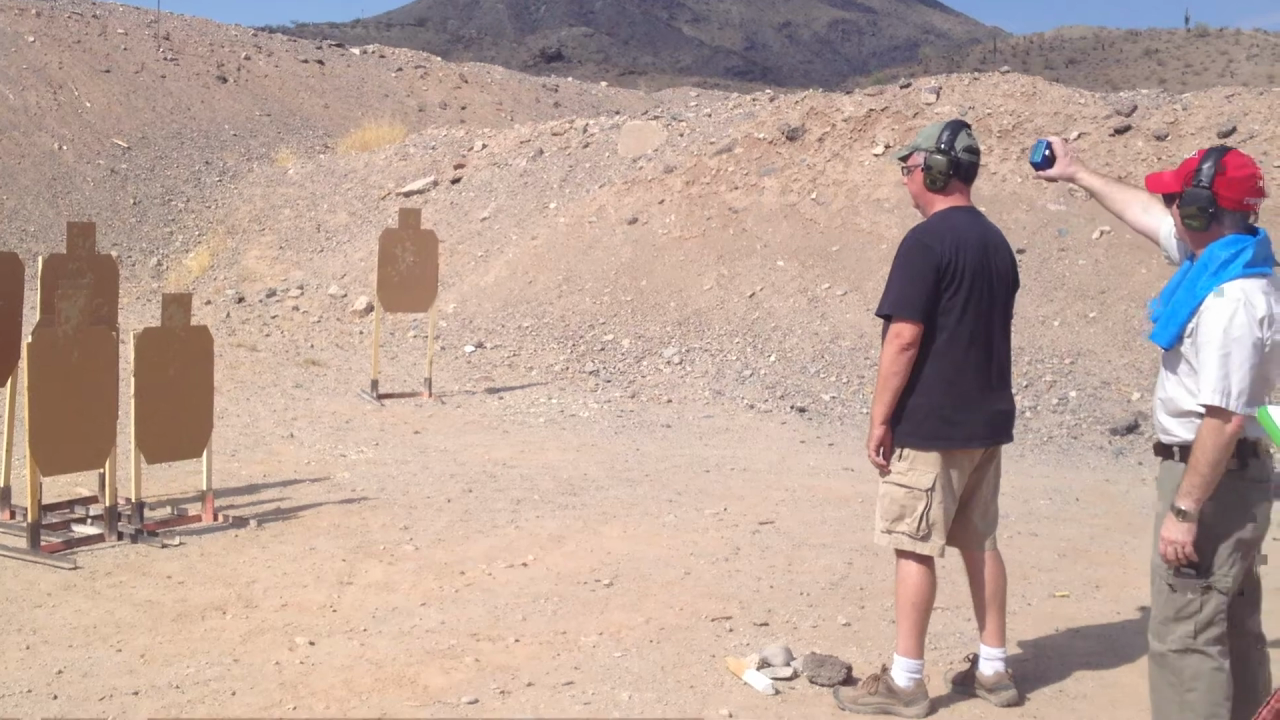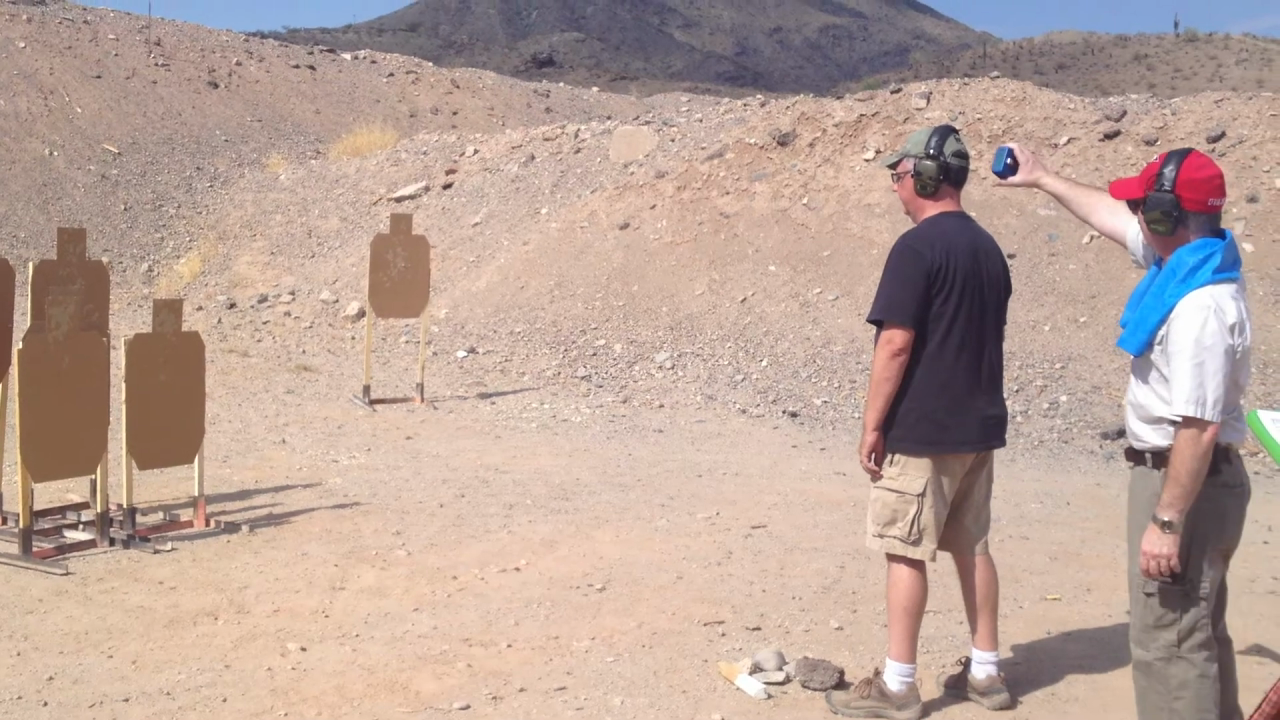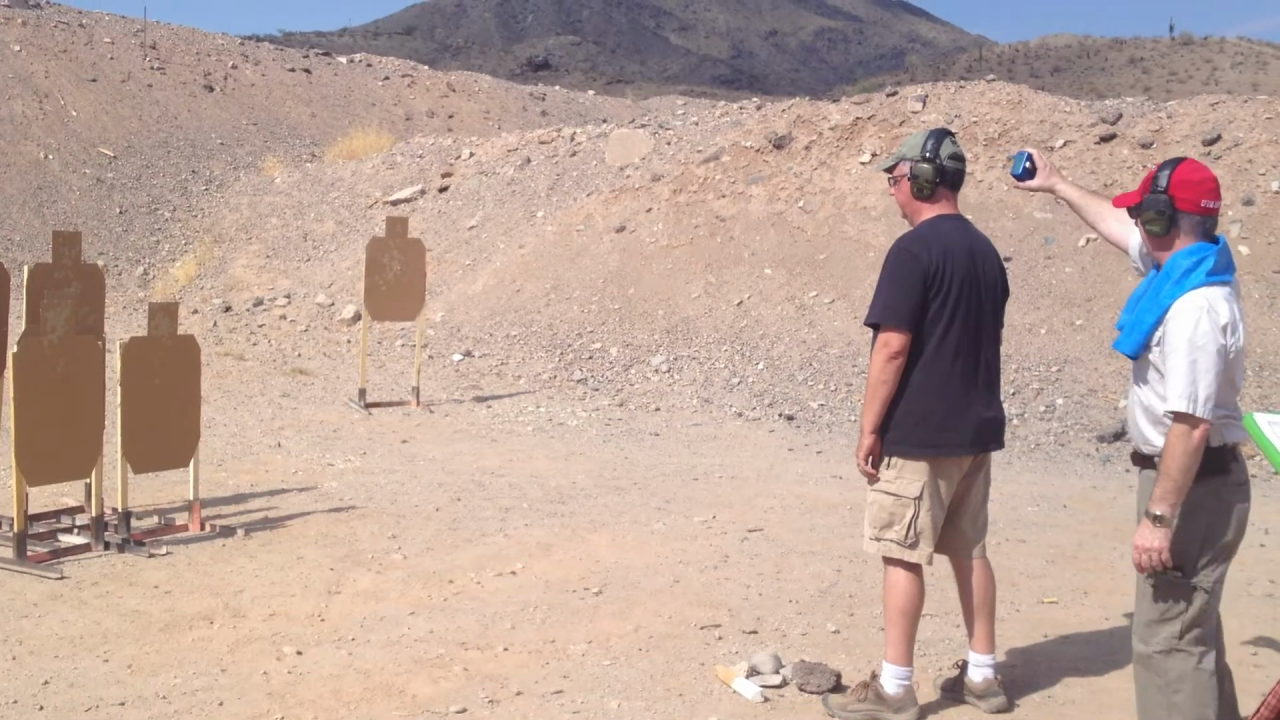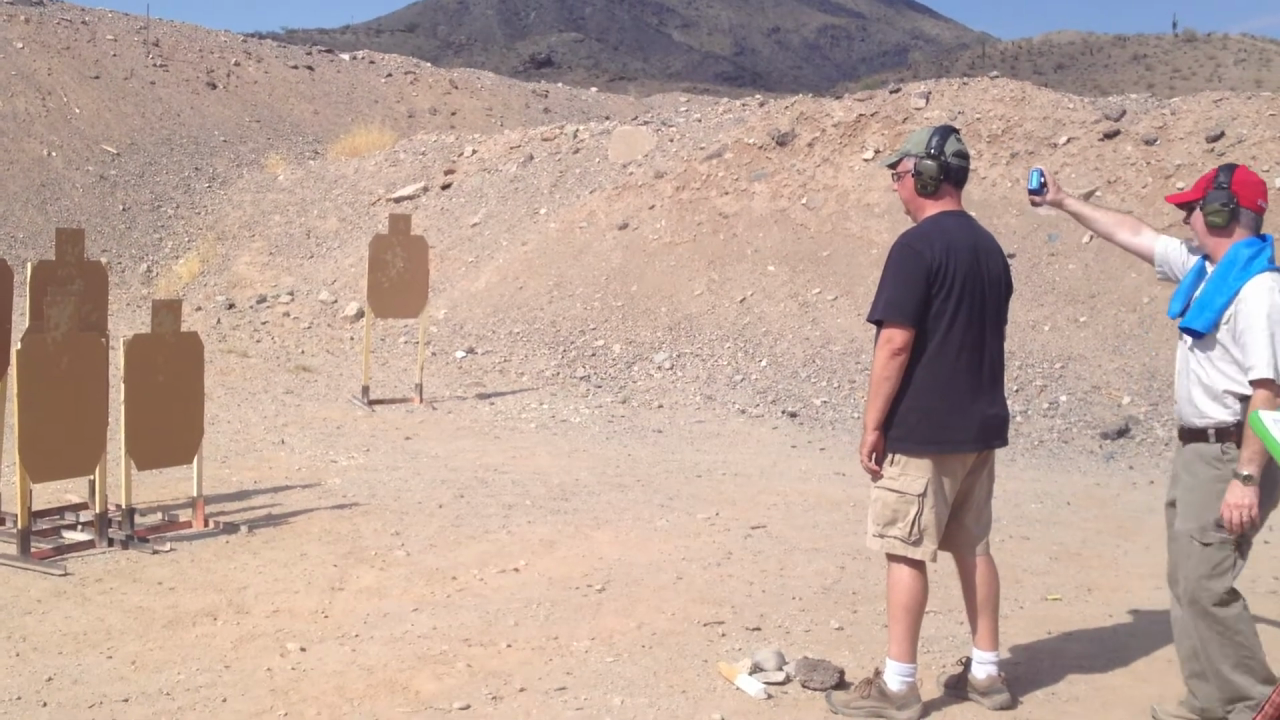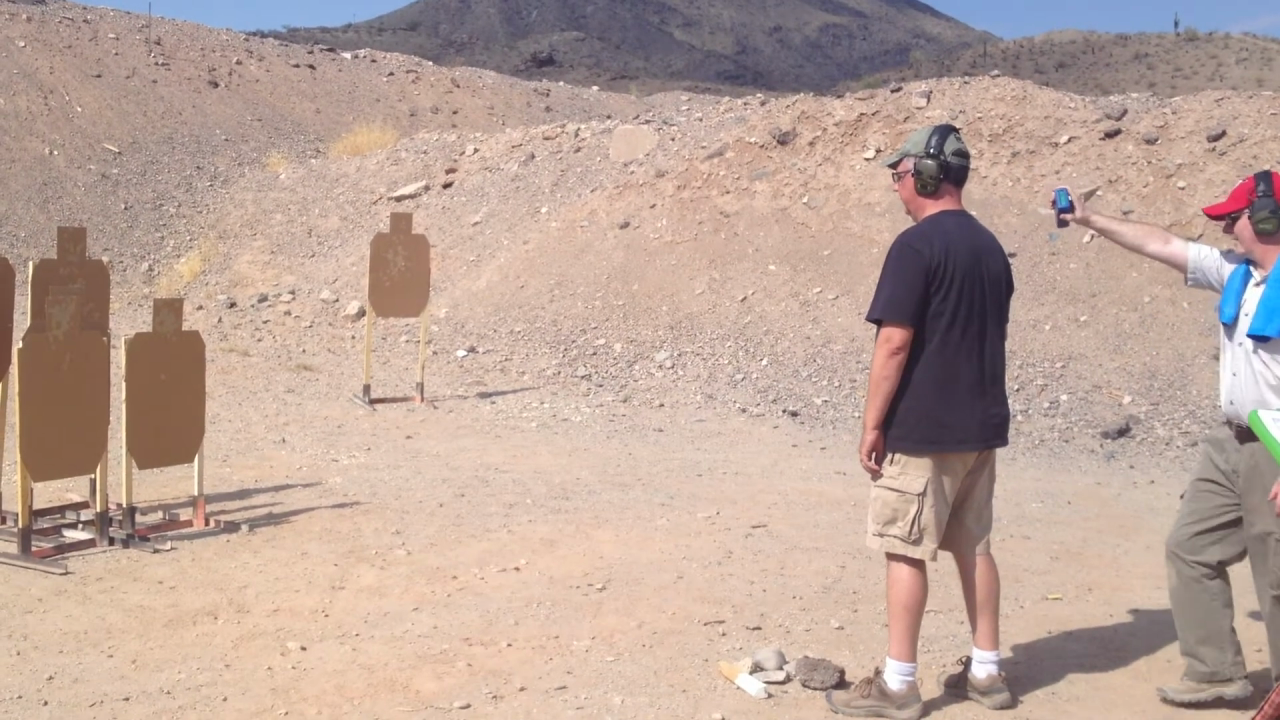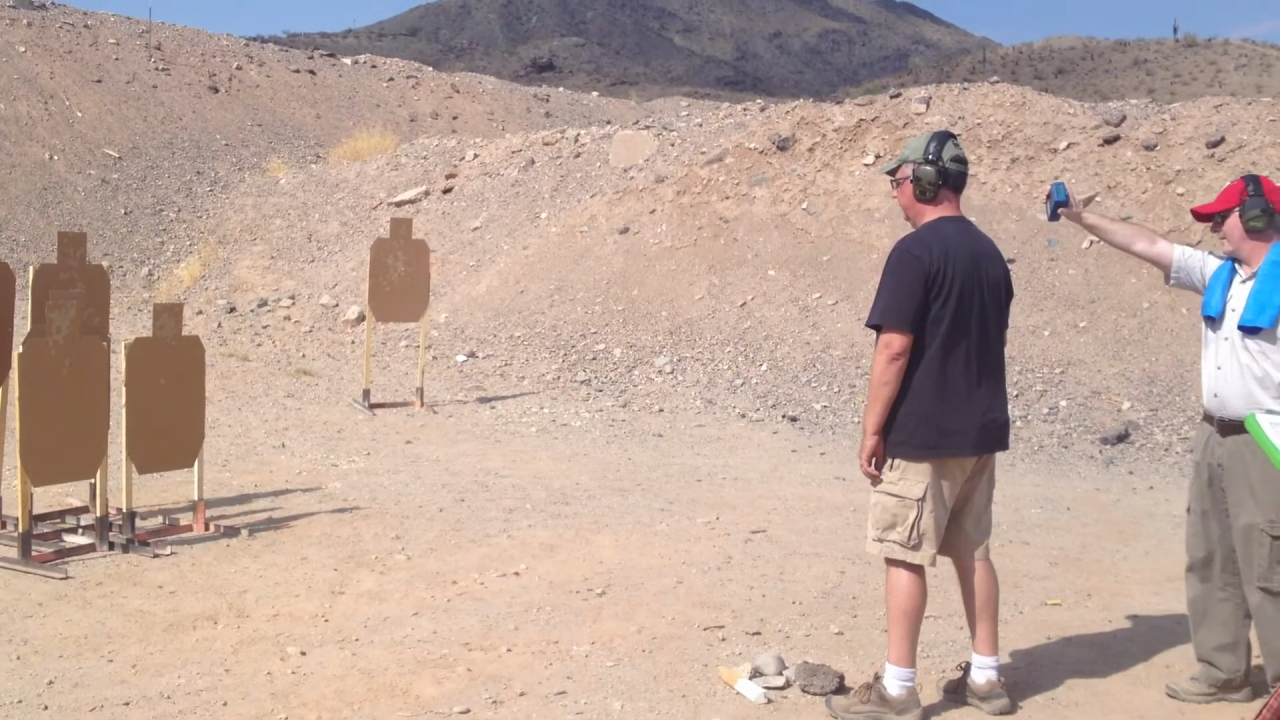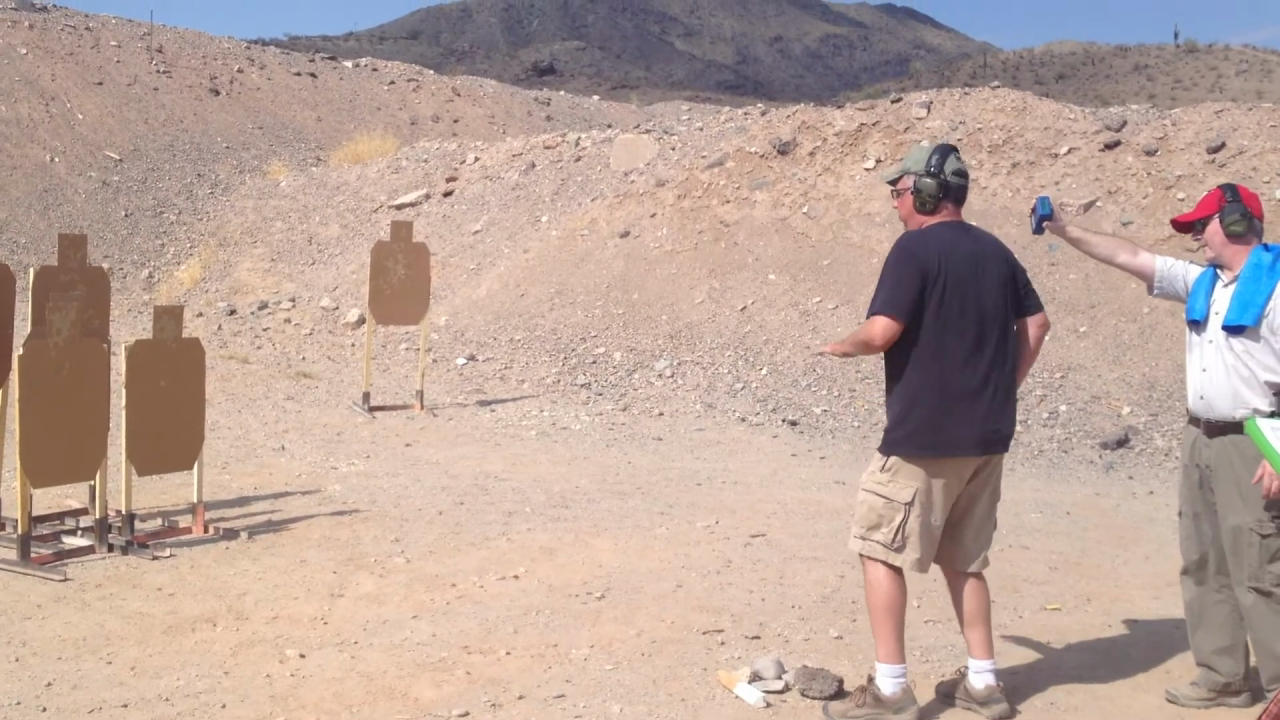
dt=0.5s
person 1, frame 1
left shoulder: (927, 241)
right shoulder: (996, 242)
left elbow: (904, 338)
left wrist: (880, 419)
left hip: (929, 426)
right hip: (986, 420)
left knee: (913, 548)
right knee: (979, 541)
right ankle: (992, 668)
person 1, frame 2
left shoulder: (917, 247)
right shoulder: (988, 247)
left elbow: (896, 344)
left wrist: (872, 426)
left hip: (921, 430)
right hip: (978, 427)
left knee: (906, 552)
right knee: (971, 546)
right ankle: (985, 672)
person 1, frame 3
left shoulder: (914, 250)
right shoulder: (985, 250)
left elbow: (893, 347)
left wrist: (869, 429)
left hip: (918, 434)
right hip: (975, 430)
left knee: (902, 556)
right knee: (968, 549)
person 1, frame 4
left shoulder: (917, 245)
right shoulder: (989, 246)
left elbow: (896, 343)
left wrist: (873, 425)
left hip: (921, 430)
right hip: (979, 426)
left knee: (906, 552)
right knee: (972, 545)
right ankle: (985, 672)
person 1, frame 5
left shoulder: (917, 245)
right shoulder: (990, 246)
left elbow: (895, 342)
left wrist: (872, 425)
left hip: (921, 429)
right hip: (980, 425)
left knee: (906, 550)
right knee: (973, 545)
right ankle: (986, 671)
person 1, frame 6
left shoulder: (916, 251)
right shoulder: (989, 252)
left elbow: (894, 349)
left wrist: (872, 430)
left hip: (920, 434)
right hip: (979, 431)
left knee: (905, 556)
right knee: (972, 550)
person 1, frame 7
left shoulder: (915, 249)
right shoulder: (994, 251)
left elbow: (884, 331)
right elbow: (1037, 325)
left wrist: (844, 346)
left hip: (922, 438)
right hip: (987, 435)
left knee: (881, 552)
right knee: (961, 559)
person 2, frame 1
left shoulder: (1230, 298)
right shoulder: (1218, 261)
left elbow: (1225, 419)
right elbow: (1142, 209)
left wrist: (1183, 511)
right wrist: (1077, 173)
left hip: (1212, 480)
right hip: (1227, 477)
left knee: (1183, 636)
right knee: (1232, 627)
person 2, frame 2
left shoulder: (1202, 306)
right shoulder: (1186, 262)
left elbow: (1200, 428)
right elbow: (1109, 213)
left wrist: (1167, 522)
right wrist: (1042, 178)
left hip: (1183, 483)
right hip: (1177, 476)
left knee: (1166, 639)
right knee: (1197, 629)
person 2, frame 3
left shoulder: (1195, 308)
right shoulder: (1182, 272)
left elbow: (1192, 424)
right elbow: (1115, 225)
left wrist: (1157, 517)
right wrist: (1056, 185)
left hip: (1195, 484)
right hip: (1189, 481)
left knee: (1165, 638)
right knee: (1188, 608)
person 2, frame 4
right shoulder: (1203, 267)
right elbow: (1134, 234)
right wrist: (1065, 202)
left hip: (1230, 455)
right hip: (1198, 449)
left knee: (1205, 587)
right knee: (1190, 583)
person 2, frame 5
right shoulder: (1235, 273)
right elbow: (1164, 245)
right wrist: (1091, 220)
right hip: (1231, 442)
right knee: (1188, 547)
right ankle: (1214, 669)
person 2, frame 6
right shoulder: (1217, 273)
right elbow: (1147, 244)
right wrist: (1082, 217)
right hip: (1214, 438)
right knee: (1209, 562)
right ankle: (1224, 673)
person 2, frame 7
right shoulder: (1199, 282)
right elbow: (1131, 257)
right wrist: (1066, 232)
right hip: (1200, 441)
right knee: (1203, 566)
right ankle: (1222, 677)
